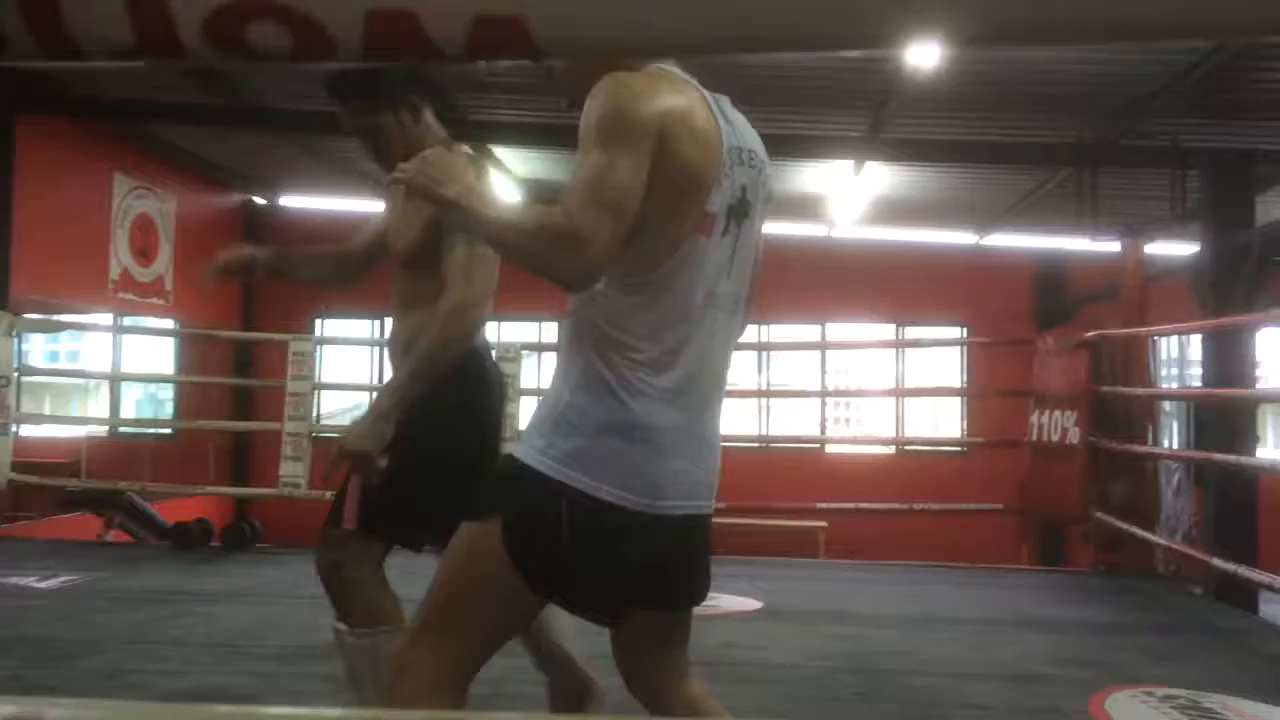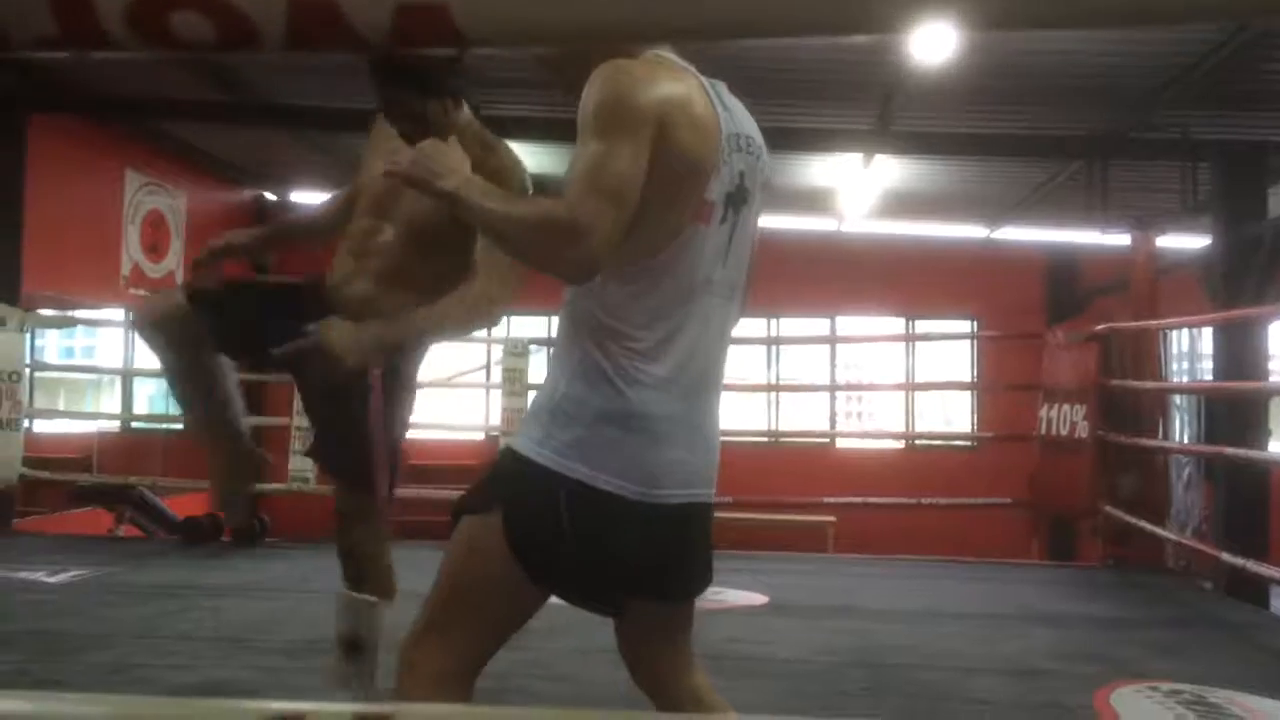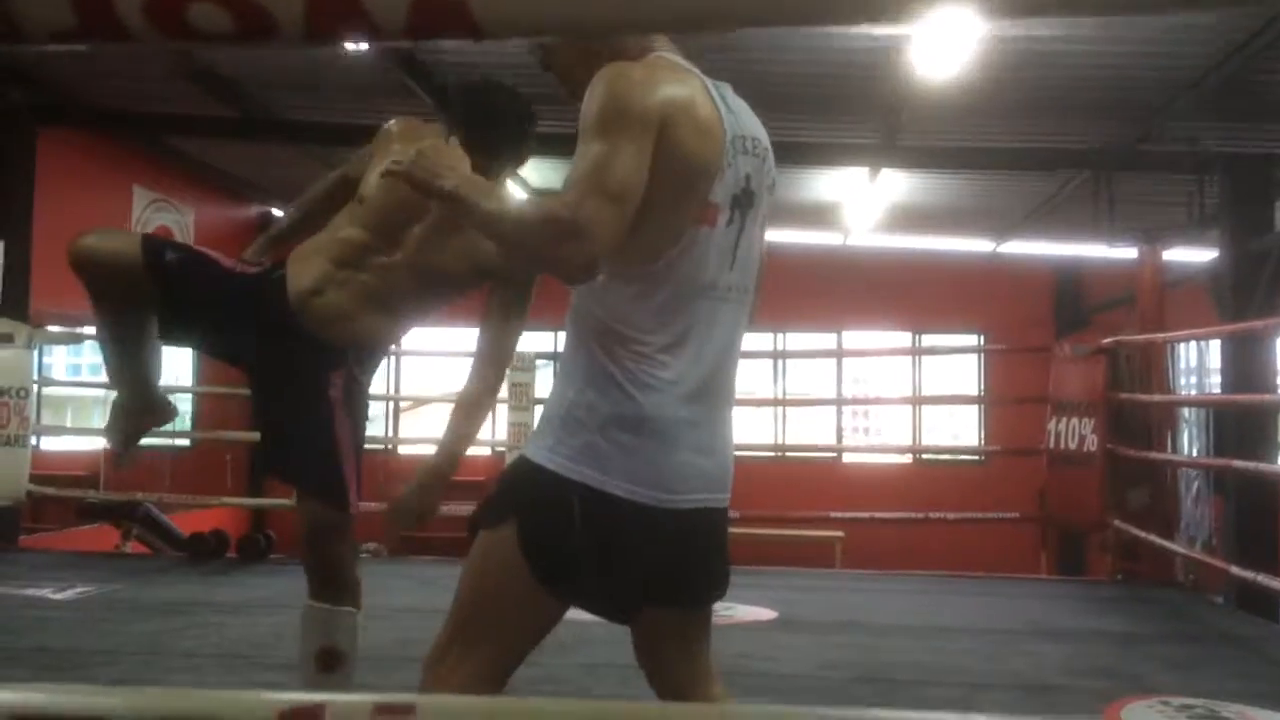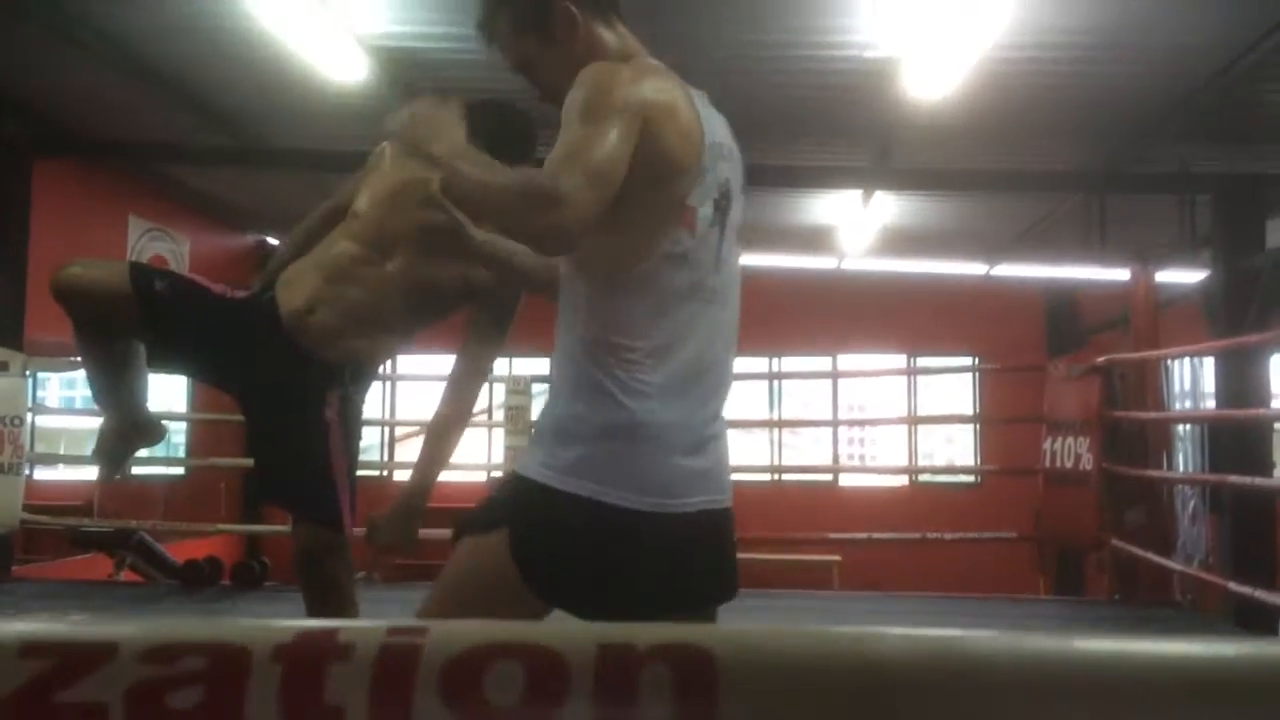
dt=0.3s
person 1, frame 1
left shoulder: (630, 96)
right shoulder: (740, 135)
left elbow: (575, 252)
left wrist: (462, 194)
left hip: (589, 458)
right hip: (679, 474)
left knee: (427, 666)
person 1, frame 2
left shoulder: (627, 85)
right shoulder: (736, 120)
left elbow: (578, 245)
left wrist: (460, 185)
left hip: (589, 448)
right hip: (678, 463)
left knee: (434, 661)
right knee: (673, 675)
person 1, frame 3
left shoulder: (630, 88)
right shoulder: (741, 120)
left elbow: (577, 246)
left wrist: (457, 187)
left hip: (604, 455)
right hip: (694, 472)
left knee: (458, 674)
right knee: (688, 685)
person 1, frame 4
left shoulder: (615, 88)
right shoulder: (704, 120)
left elbow: (555, 214)
left wrist: (441, 162)
right wrist: (480, 245)
left hip: (591, 472)
person 2, frame 1
right shoulder: (417, 188)
left elbow: (464, 305)
right elbow: (350, 263)
left wrist: (383, 413)
right wrist: (266, 259)
left hip: (444, 396)
right hip: (458, 391)
left knee: (343, 552)
right ankle: (568, 679)
person 2, frame 2
left shoulder: (495, 172)
right shoulder: (388, 135)
left elbow: (489, 298)
left wrist: (375, 341)
right wrist: (258, 237)
left hip: (379, 347)
right hip: (321, 304)
left knee: (361, 517)
right knee: (163, 316)
left ankle: (365, 699)
right ankle: (235, 456)
person 2, frame 3
right shoulder: (404, 138)
left elbow: (493, 365)
left wrist: (444, 469)
right wrist: (269, 243)
left hip: (331, 359)
right hip: (268, 296)
left knee: (330, 530)
right knee: (95, 256)
right ankle: (141, 401)
person 2, frame 4
left shoulder: (494, 267)
right shoulder: (394, 158)
left elbow: (466, 383)
right wrist: (268, 275)
left hip: (322, 380)
right hip: (256, 317)
left knee: (323, 549)
right knee: (79, 286)
right ankle: (129, 421)
